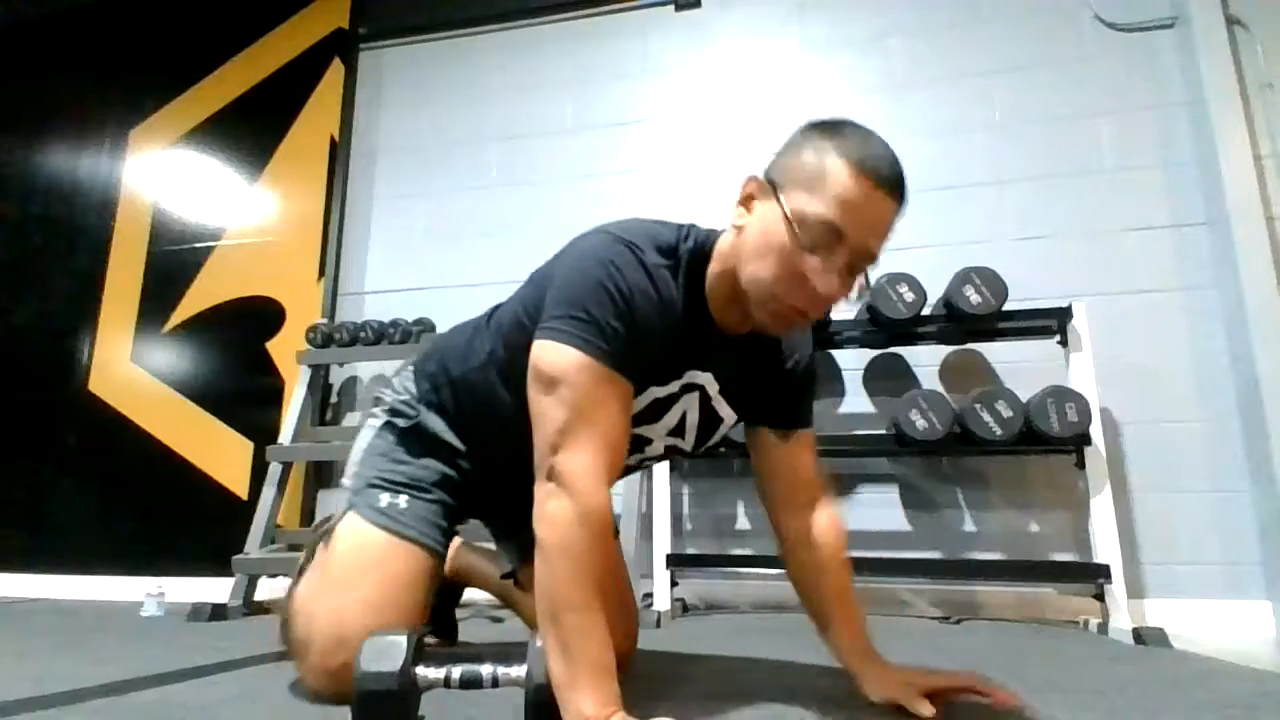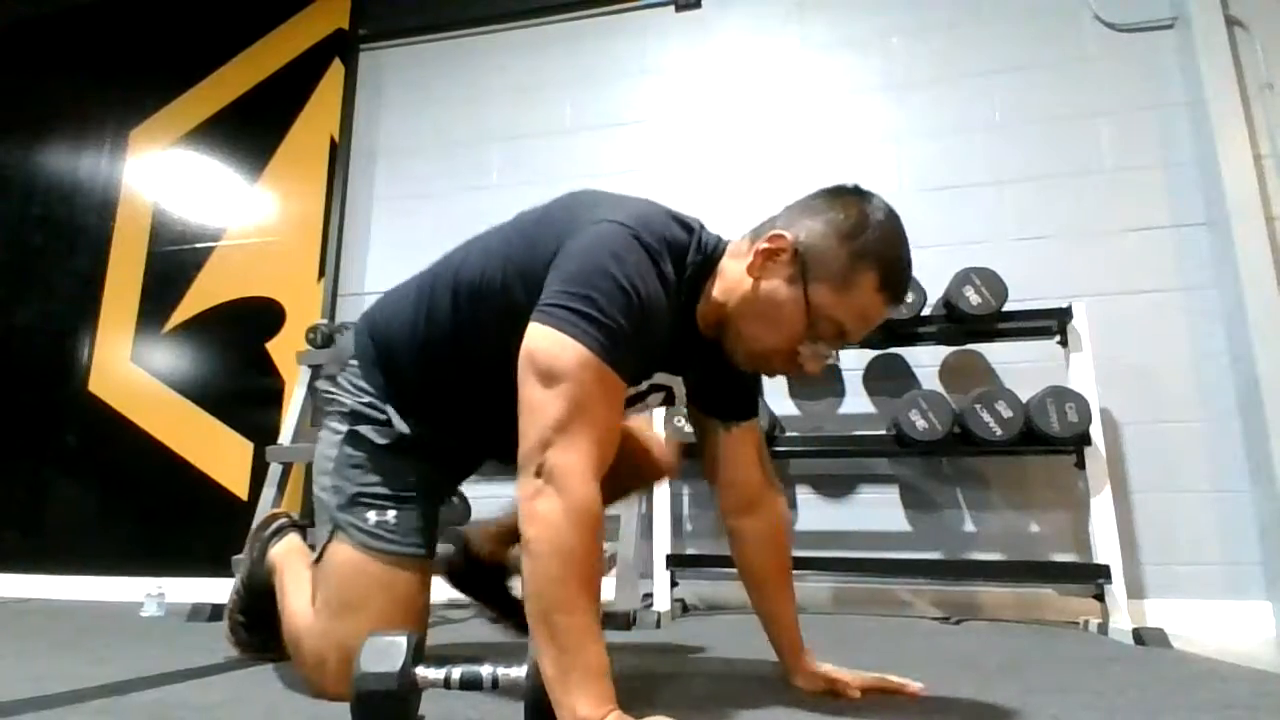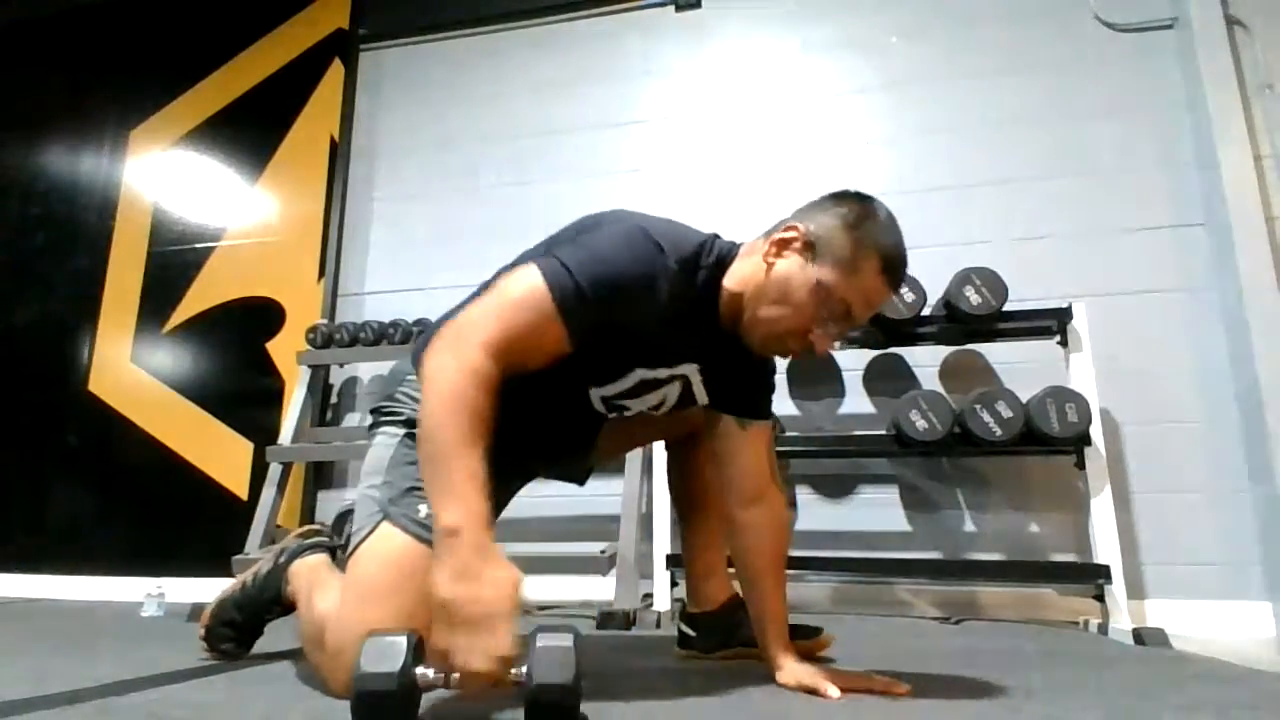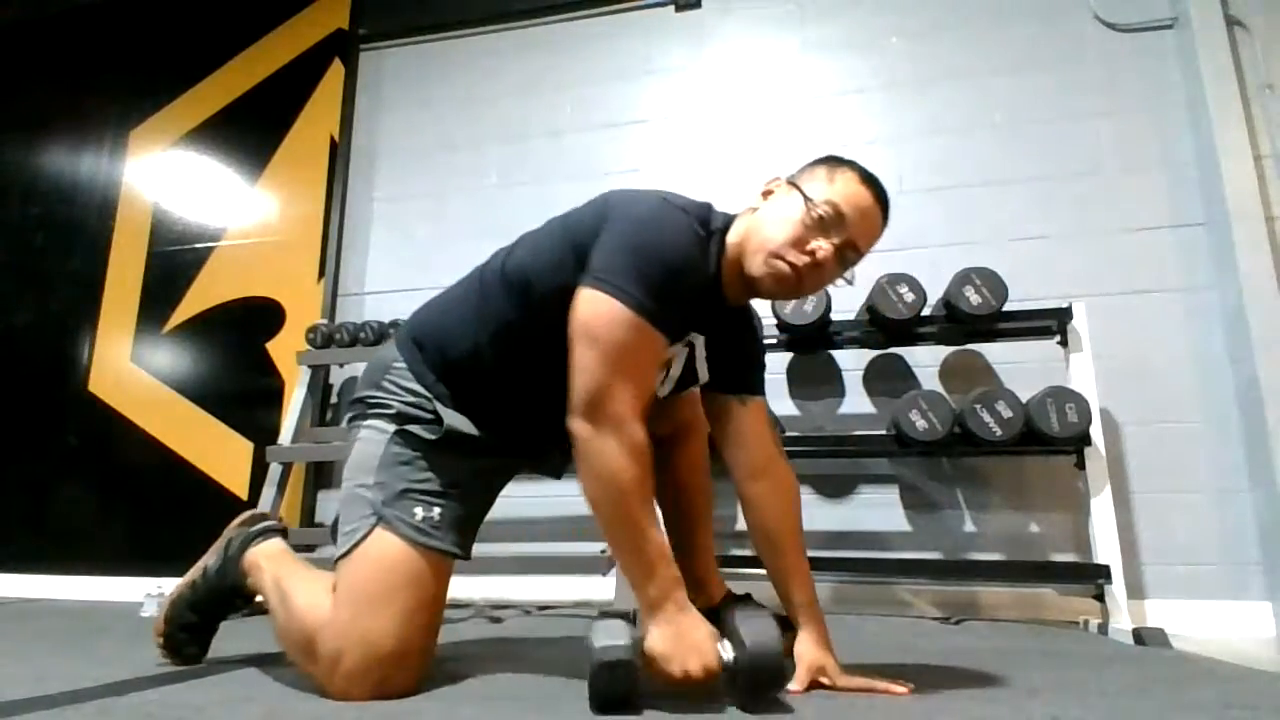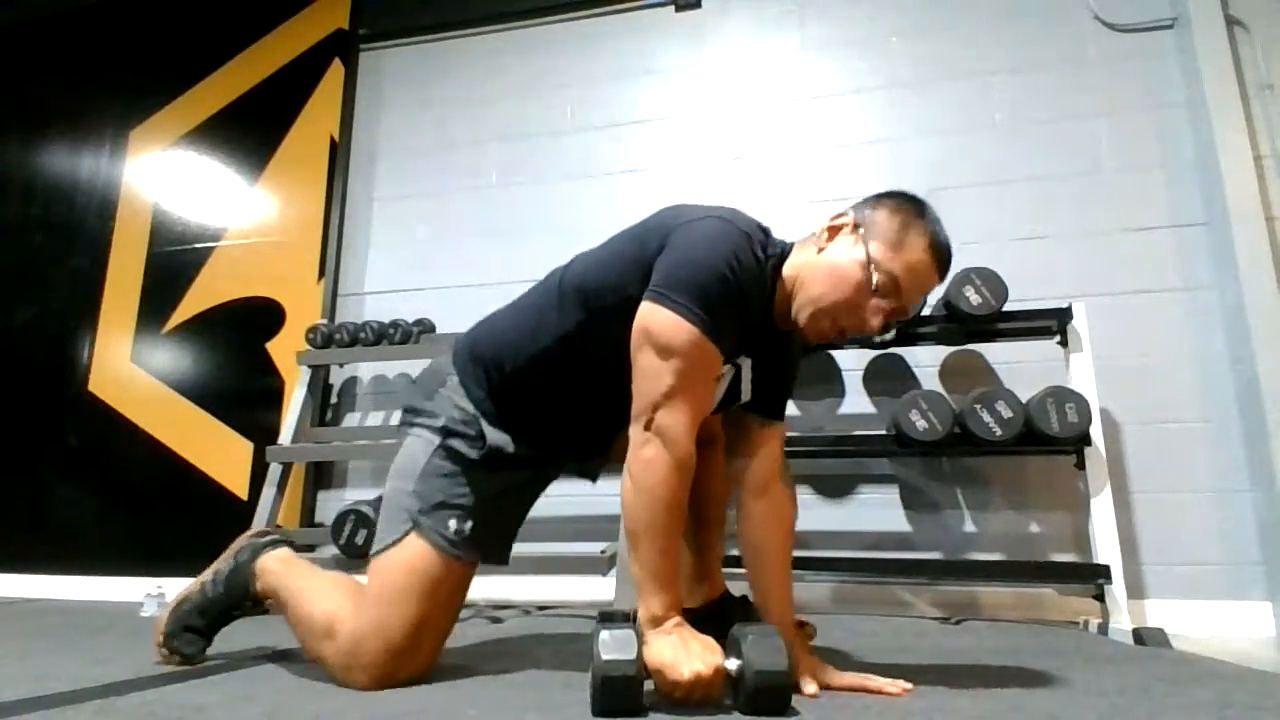
dt=0.7s
person 1, frame 1
left shoulder: (784, 359)
right shoulder: (621, 273)
left elbow: (804, 510)
right elbow: (570, 484)
left hip: (548, 474)
right hip: (434, 432)
left knee: (611, 648)
left ankle: (464, 568)
right ankle: (344, 556)
person 1, frame 2
left shoulder: (730, 328)
right shoulder: (625, 259)
left elbow: (750, 503)
right elbow: (556, 479)
left wrist: (799, 661)
left hip: (495, 403)
right hip: (394, 396)
left ankle: (483, 554)
right ankle: (285, 555)
person 1, frame 3
left shoulder: (746, 349)
right shoulder: (640, 264)
left elbow: (753, 496)
right elbow: (459, 355)
left wrist: (778, 650)
right wrist: (466, 554)
right hip: (443, 410)
right knee: (368, 663)
left ankle: (711, 613)
right ankle: (303, 568)
person 1, frame 4
left shoulder: (734, 327)
right shoulder: (663, 233)
left elbow: (760, 471)
right elbow: (600, 426)
left wrist: (810, 631)
right wrist: (661, 612)
left hip: (530, 419)
right hip: (430, 405)
right knee: (365, 670)
left ankle: (708, 602)
right ankle: (258, 558)
person 1, frame 5
left shoulder: (777, 343)
right shoulder: (719, 252)
left elbow: (761, 486)
right elbow: (658, 435)
left wrist: (789, 647)
right wrist: (660, 625)
left hip: (572, 428)
right hip: (478, 416)
right knee: (377, 659)
left ankle: (704, 600)
right ankle: (265, 568)
